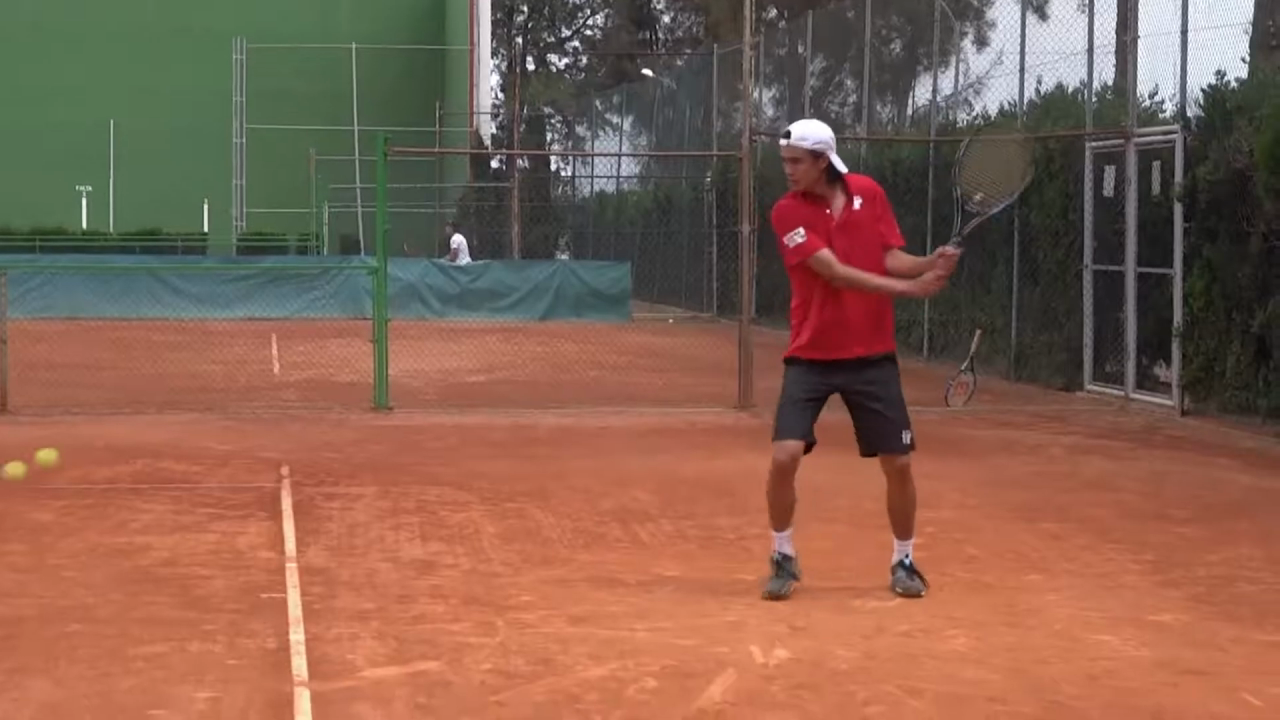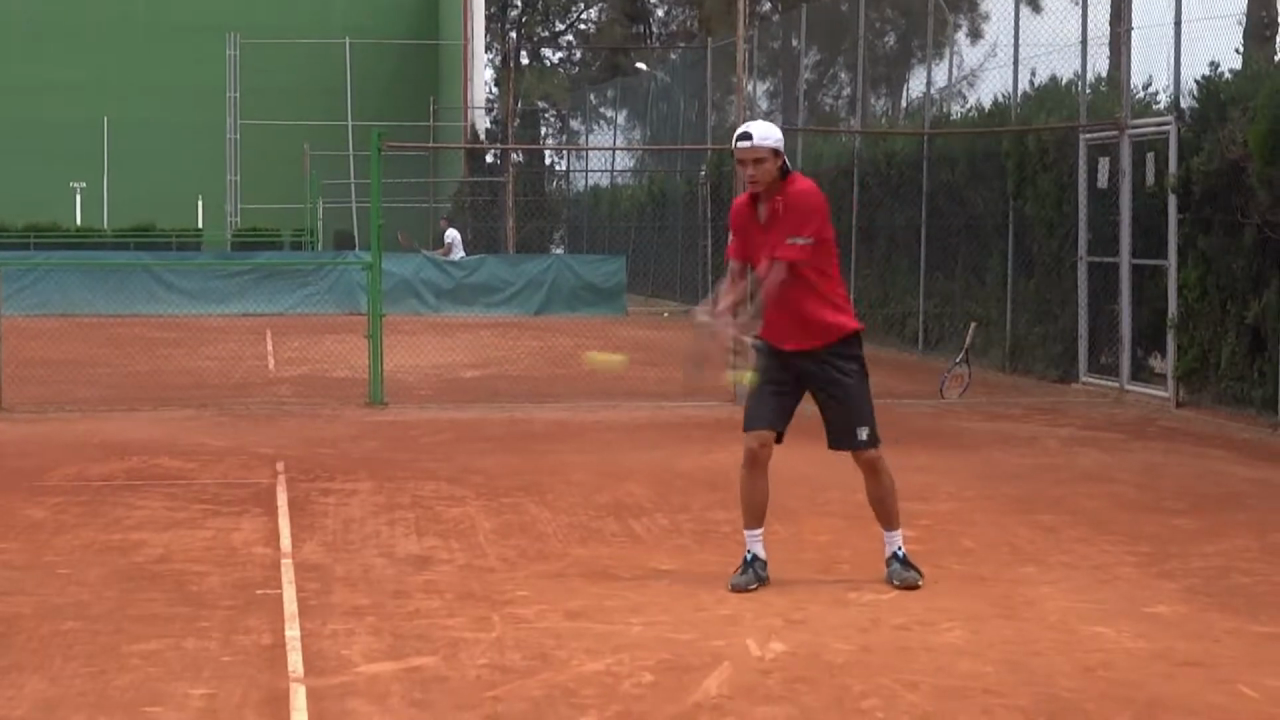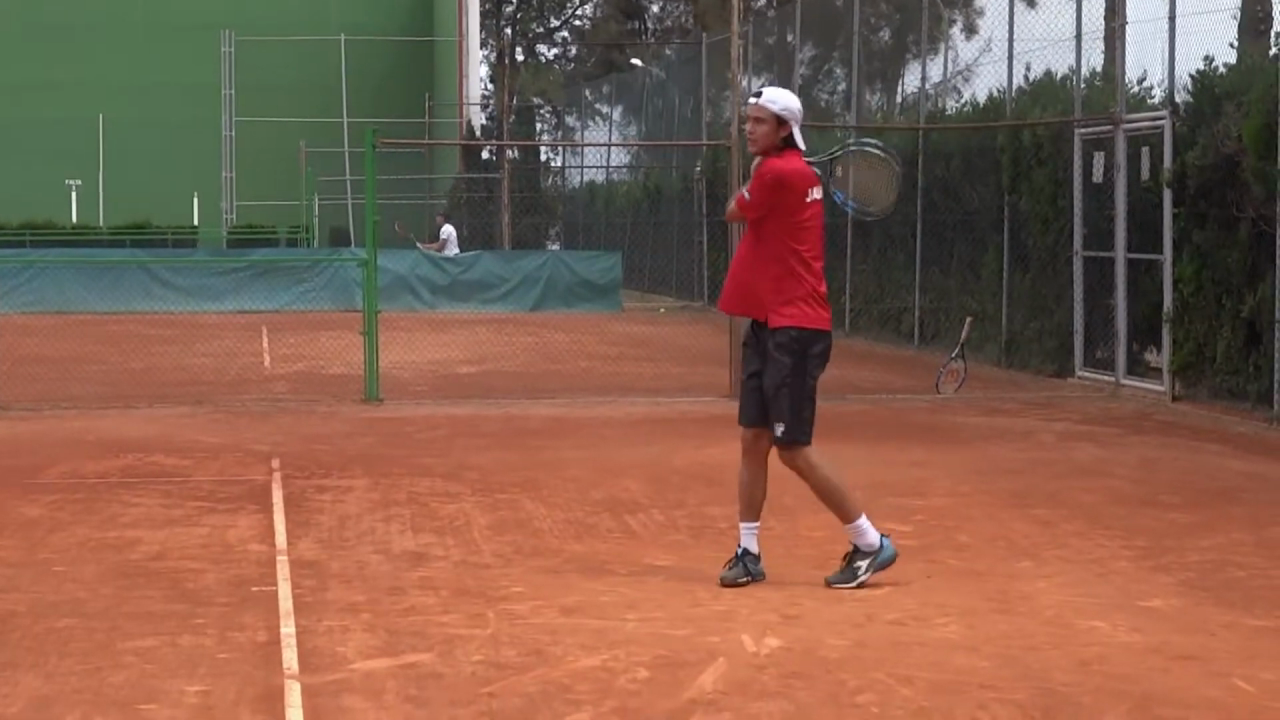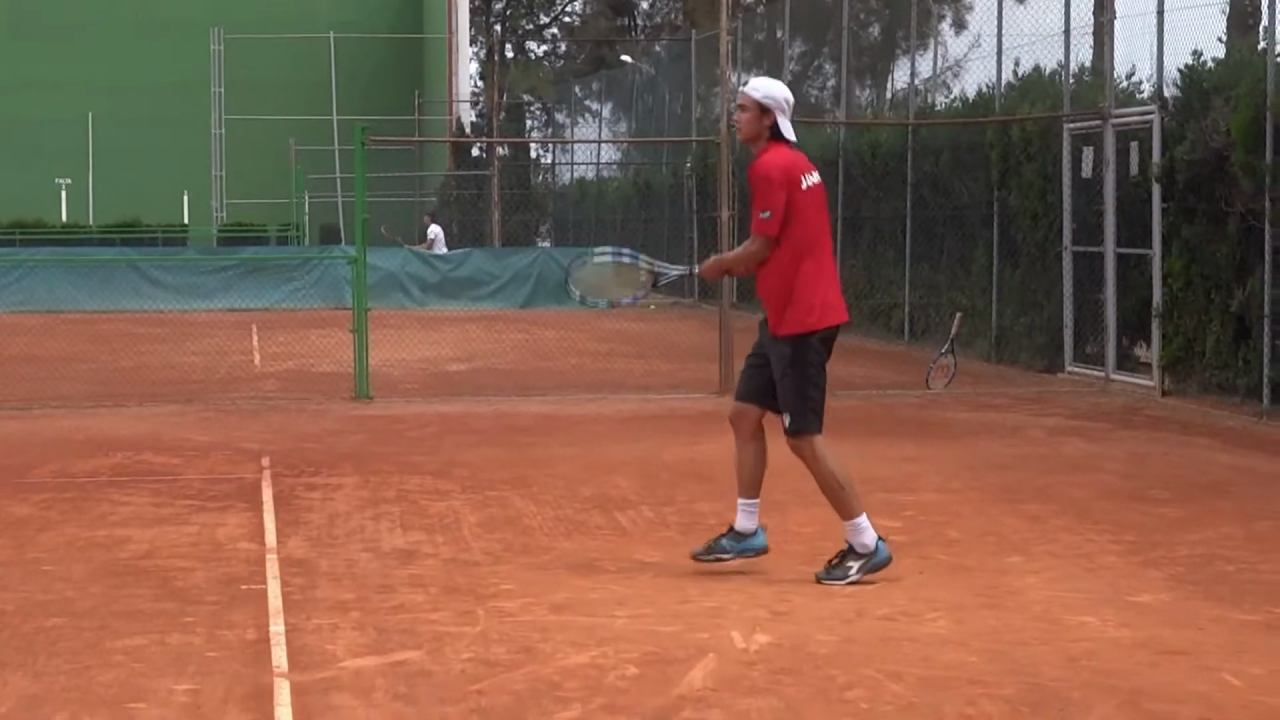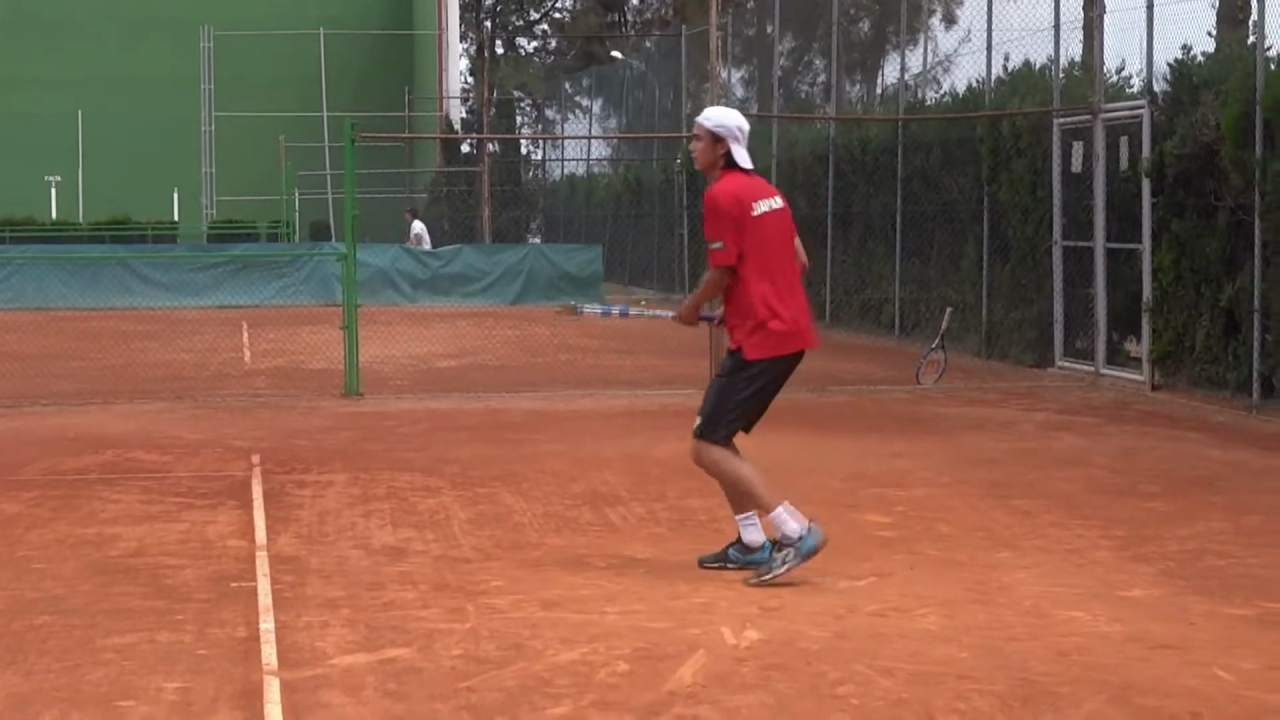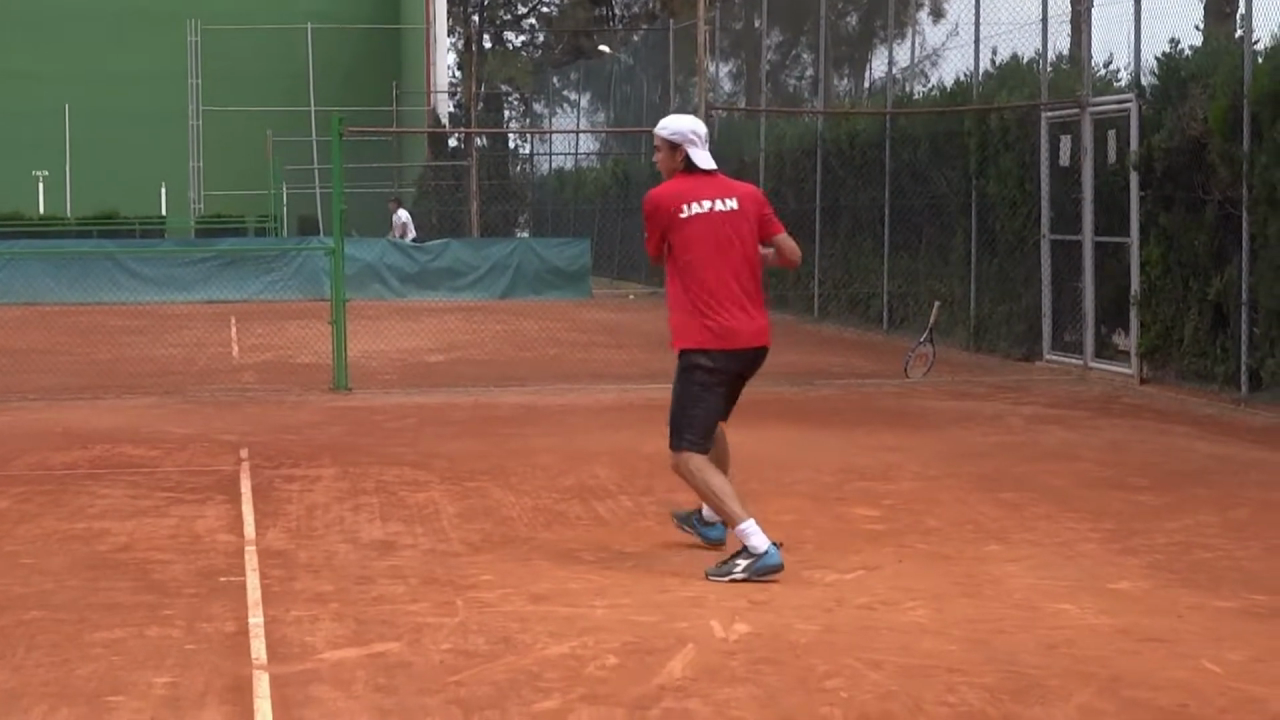
dt=0.4s
person 1, frame 1
left shoulder: (869, 193)
right shoulder: (787, 211)
left elbow: (893, 259)
right elbow: (833, 272)
left wrist: (930, 264)
right wrist: (905, 288)
left hip: (871, 354)
right hip: (811, 356)
left knee: (898, 464)
right knee: (784, 457)
left ankle: (903, 560)
right ankle: (783, 557)
person 1, frame 2
left shoulder: (805, 197)
right shoulder: (741, 210)
left elbow: (778, 274)
right elbow: (736, 276)
left wrist: (731, 313)
right wrist: (725, 302)
left hip: (831, 343)
right hip: (779, 345)
left knee: (868, 455)
right knee: (755, 447)
left ankle: (895, 552)
right ankle: (754, 556)
person 1, frame 3
left shoulder: (779, 173)
right shoulder: (786, 170)
left elbow: (734, 213)
left wrist: (760, 160)
left hip: (795, 329)
right hip: (768, 326)
left knee: (793, 451)
right knee: (752, 442)
left ankle: (870, 544)
right ankle: (748, 552)
person 1, frame 4
left shoulder: (771, 166)
right shoulder: (793, 162)
left elbow: (760, 249)
left wrist: (720, 264)
right wrist: (738, 260)
left hip: (801, 320)
right hip: (786, 316)
left knee: (804, 440)
right knee: (743, 415)
left ankle: (867, 545)
right ankle: (746, 530)
person 1, frame 5
left shoulder: (721, 195)
right shoulder: (766, 190)
left elbow: (721, 275)
right elbow: (799, 263)
left wrist: (689, 307)
left hip: (762, 340)
right hip: (788, 334)
left knee: (707, 447)
right knee: (716, 435)
left ankle: (796, 531)
right ankle: (754, 543)
person 1, frame 6
left shoulder: (659, 199)
right shoulder: (747, 193)
right elbow: (792, 257)
left hip: (707, 343)
right hip: (754, 338)
left knee: (687, 457)
right knee: (708, 422)
left ankle: (758, 548)
right ankle: (712, 518)
